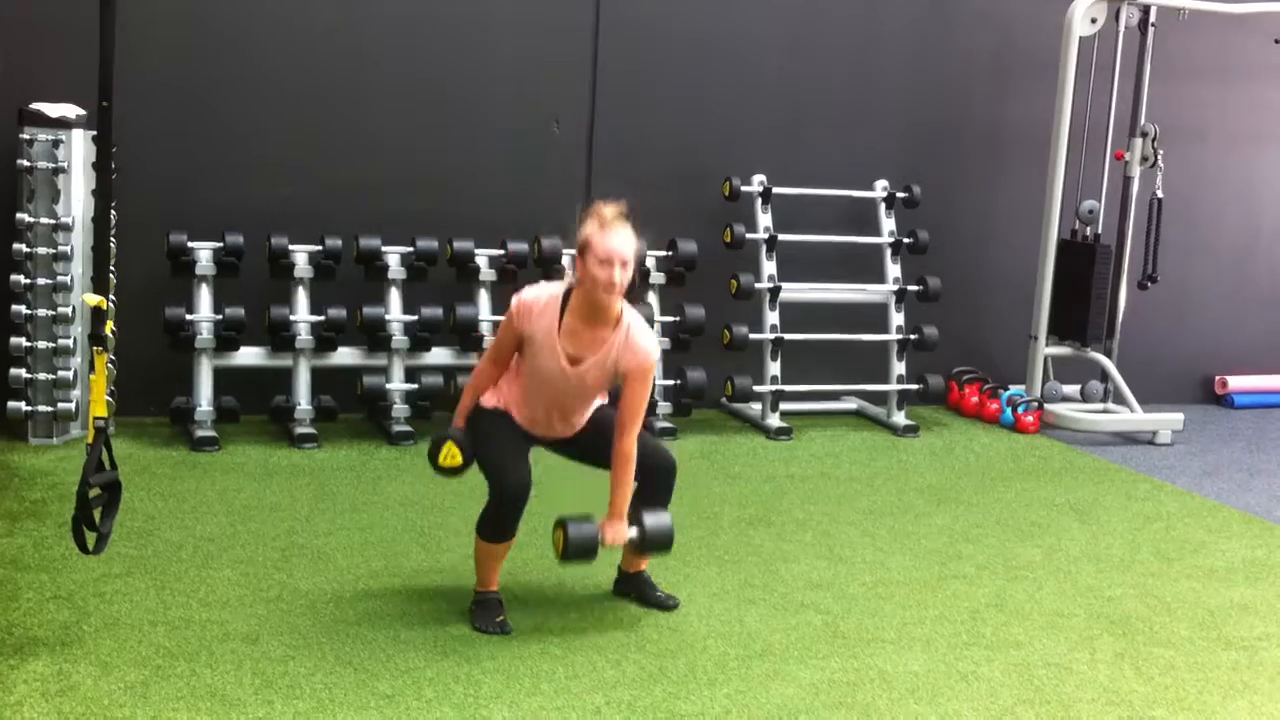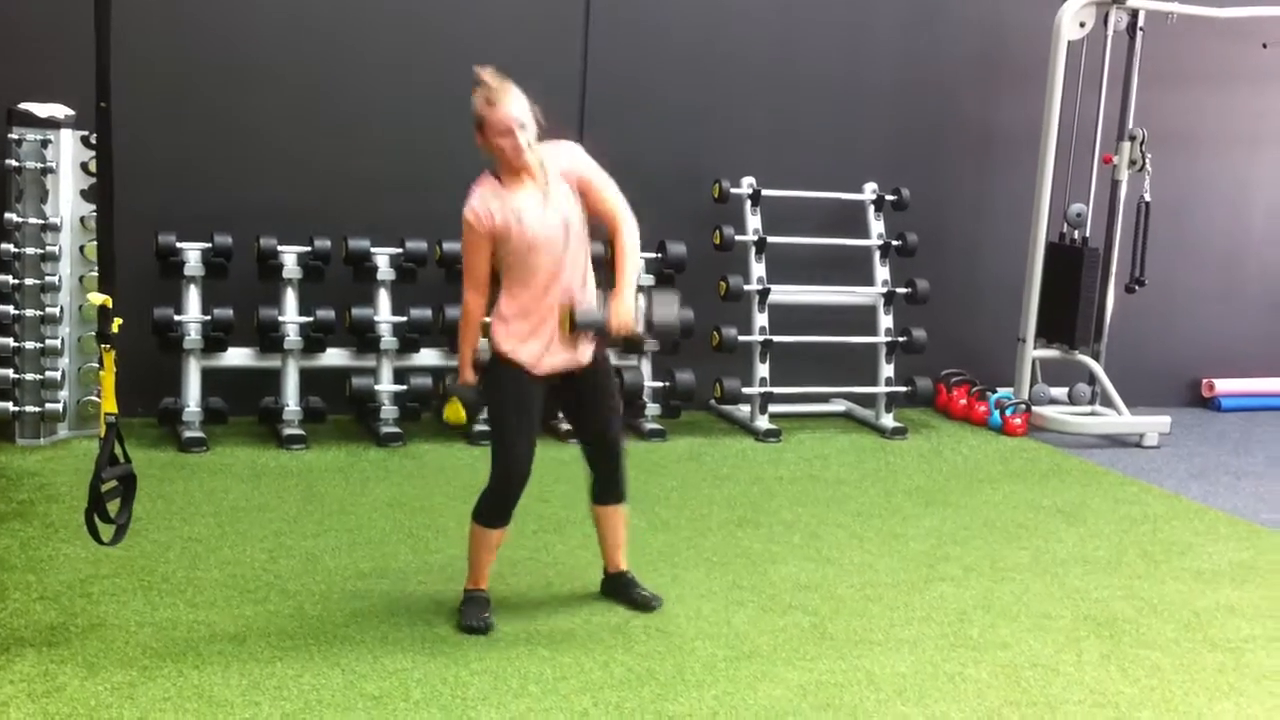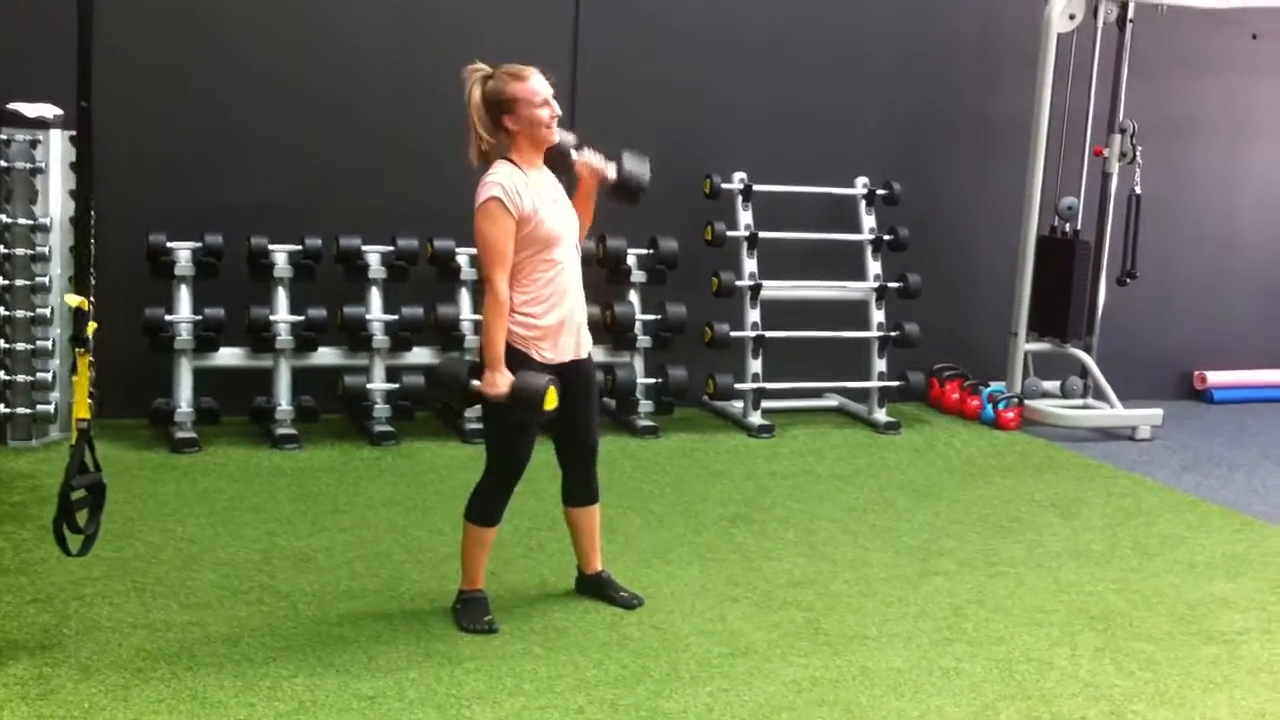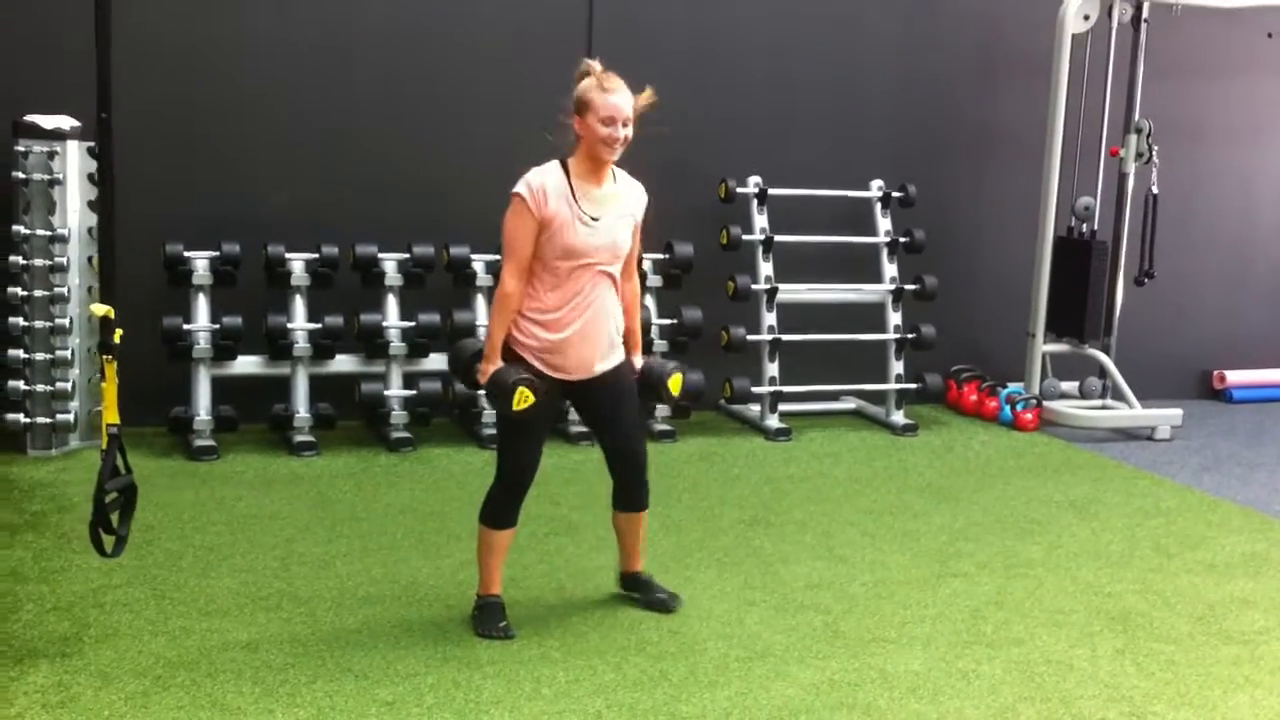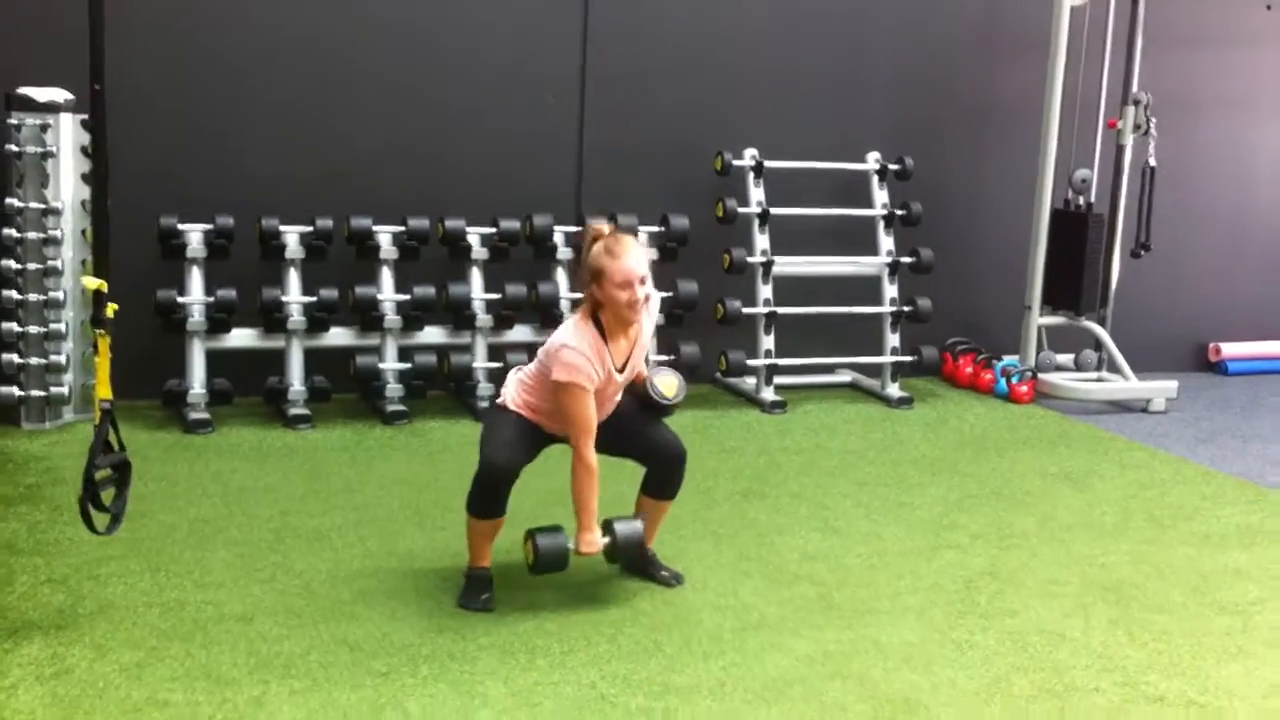
dt=1s
person 1, frame 1
left shoulder: (639, 342)
right shoulder: (533, 304)
left elbow: (626, 440)
right elbow: (493, 363)
left wrist: (617, 518)
right wrist: (460, 422)
left hip: (578, 422)
right hip: (505, 415)
left knee: (659, 467)
right knee: (511, 485)
left ankle: (631, 576)
right ankle: (486, 593)
person 1, frame 2
left shoulder: (564, 160)
right shoulder: (484, 205)
left elbow: (621, 223)
right elbow: (476, 294)
left wrist: (624, 294)
right wrist: (466, 368)
left hip: (583, 348)
right hip: (519, 357)
left knee: (609, 457)
right knee: (511, 473)
left ankle: (617, 574)
right ankle: (475, 593)
person 1, frame 3
left shoulder: (545, 174)
right shoulder: (501, 187)
right elbow: (497, 284)
left wrist: (591, 182)
right wrist: (493, 366)
left hip: (571, 347)
right hip: (523, 354)
left knee: (582, 460)
right knee: (504, 473)
left ankle: (591, 573)
right ankle: (470, 593)
person 1, frame 4
left shoulder: (632, 194)
right shoulder: (538, 189)
right elbow: (512, 280)
left wrist: (636, 349)
right wrist: (491, 356)
left hip: (605, 360)
right hip: (537, 361)
left knee: (632, 464)
right knee: (514, 478)
left ankle: (634, 574)
right ankle: (488, 598)
person 1, frame 5
left shoulder: (645, 309)
right shoulder: (575, 349)
right elbow: (584, 451)
left wrist: (646, 383)
right wrist: (587, 529)
right hip: (527, 412)
left knee: (670, 454)
right knee: (497, 468)
left ankle: (639, 553)
right ankle: (478, 571)
